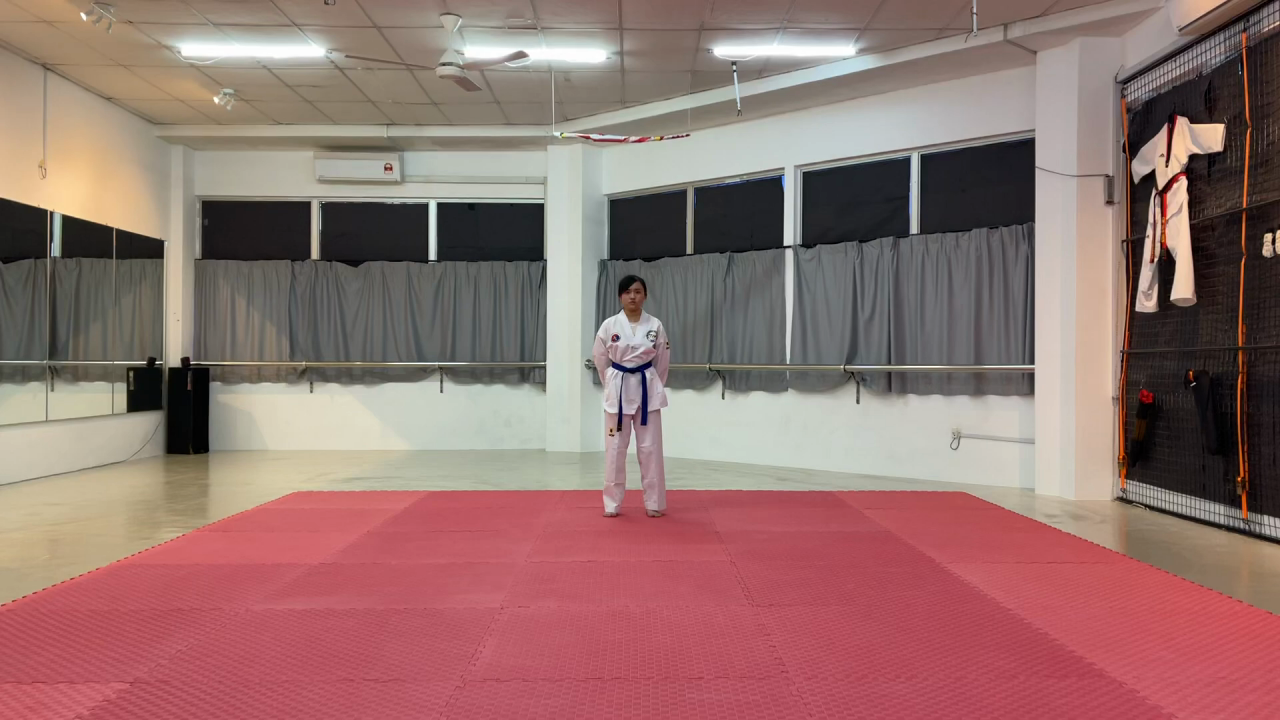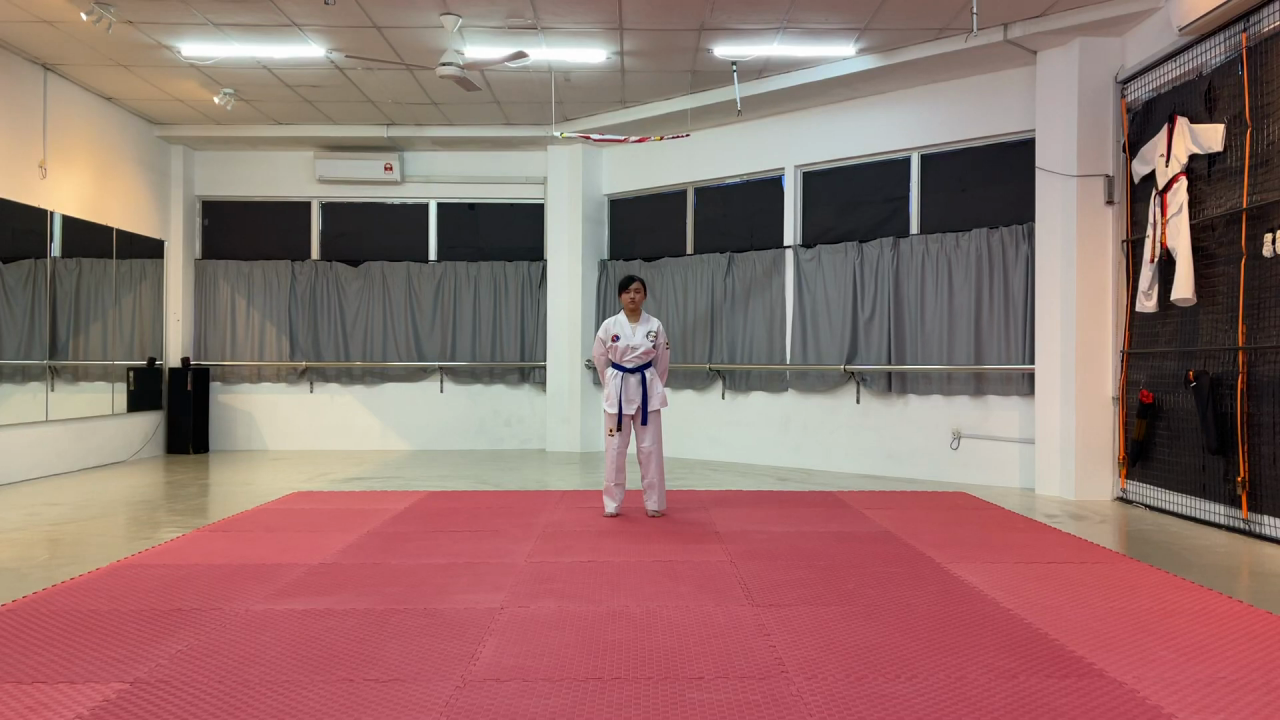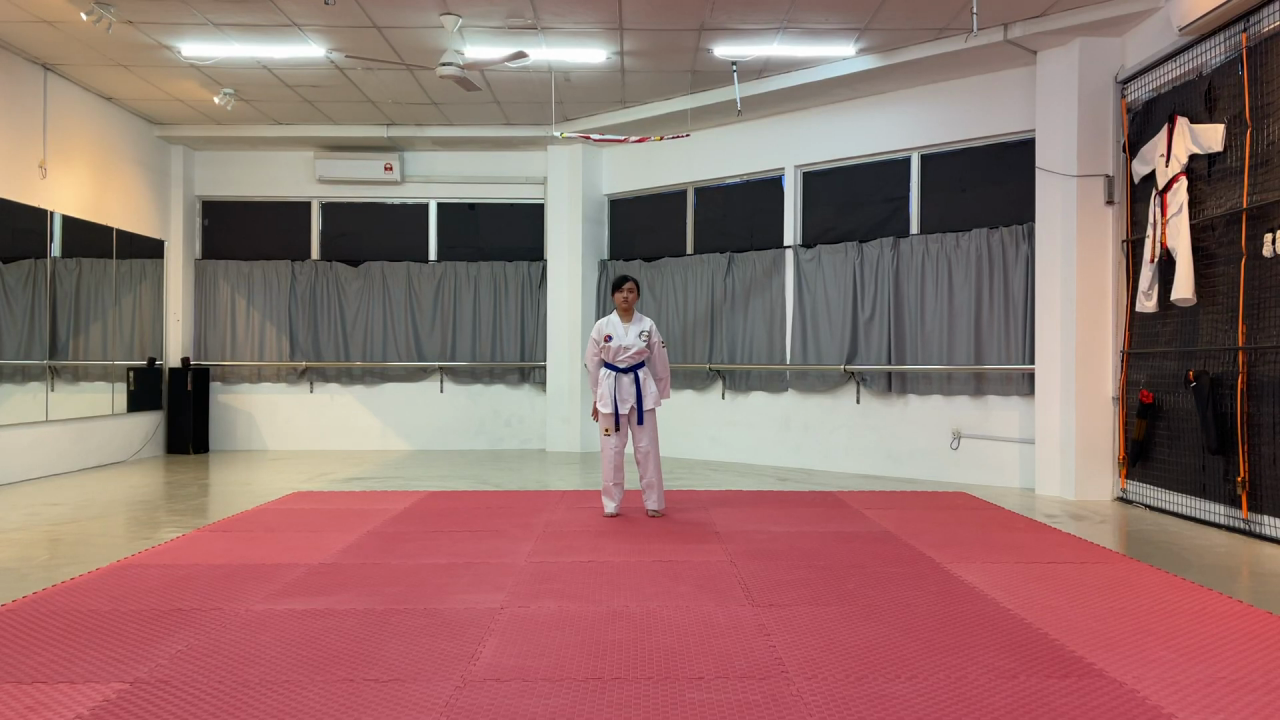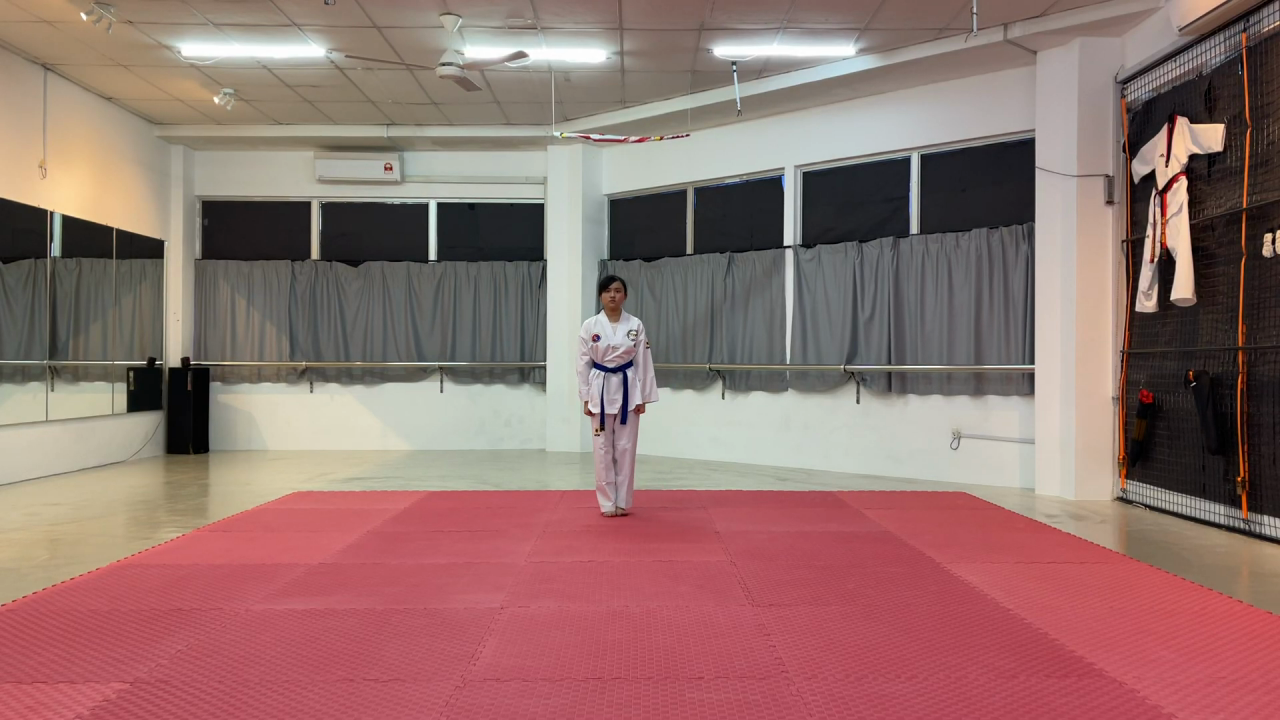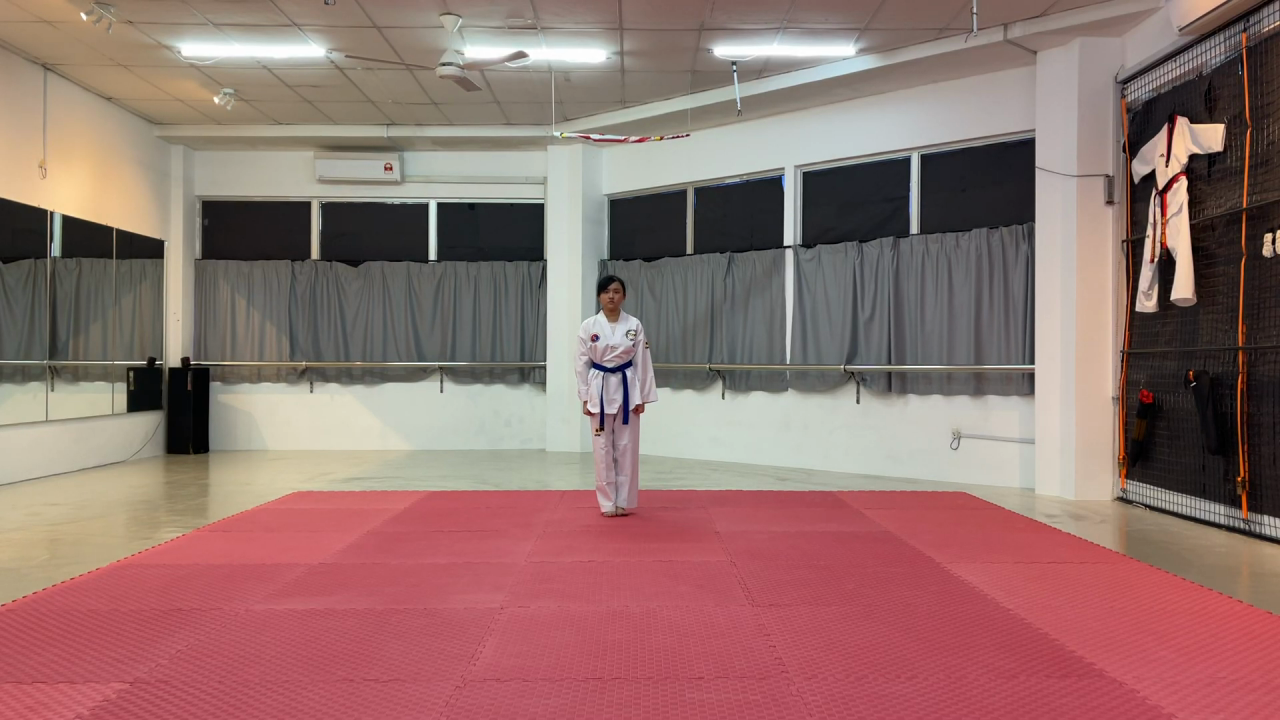
dt=0.5s
person 1, frame 1
left shoulder: (655, 326)
right shoulder: (609, 325)
left elbow: (662, 362)
right elbow: (600, 360)
left wrist: (649, 385)
right wrist: (615, 385)
left hip: (647, 389)
right hip: (618, 389)
left knee: (650, 447)
right knee: (616, 447)
left ankle: (654, 503)
right ankle: (612, 503)
person 1, frame 2
left shoulder: (655, 326)
right shoulder: (609, 326)
left elbow: (661, 362)
right elbow: (600, 360)
left wrist: (649, 386)
right wrist: (615, 386)
left hip: (646, 390)
right hip: (618, 389)
left knee: (650, 447)
right knee: (616, 447)
left ankle: (654, 503)
right ankle: (612, 503)
person 1, frame 3
left shoulder: (647, 325)
right shoulder: (602, 326)
left elbow: (660, 363)
right elbow: (593, 363)
left wrist: (658, 394)
right wrist: (596, 398)
left hip: (640, 389)
right hip: (611, 390)
left knee: (647, 447)
right knee: (612, 448)
left ankle: (654, 503)
right ankle: (611, 503)
person 1, frame 4
left shoulder: (635, 325)
right shoulder: (590, 326)
left elbow: (643, 363)
right elbow: (583, 363)
left wrist: (643, 397)
right wrist: (586, 398)
left hip: (628, 389)
right hip: (600, 389)
left knee: (625, 447)
right knee: (603, 447)
left ankle: (622, 501)
right ankle: (607, 502)
person 1, frame 5
left shoulder: (634, 325)
right shoulder: (589, 326)
left elbow: (642, 363)
right elbow: (582, 363)
left wrist: (642, 397)
right wrist: (585, 398)
left hip: (627, 389)
right hip: (600, 389)
left knee: (626, 447)
right knee: (603, 447)
left ankle: (624, 502)
right ankle: (608, 502)
